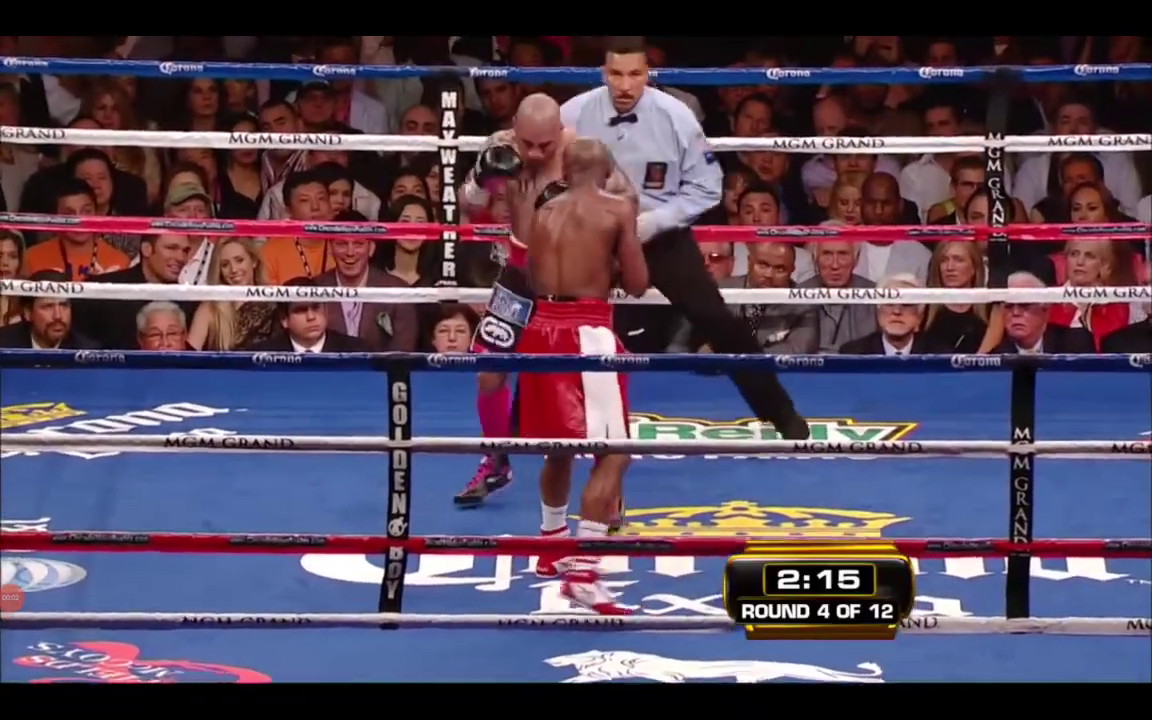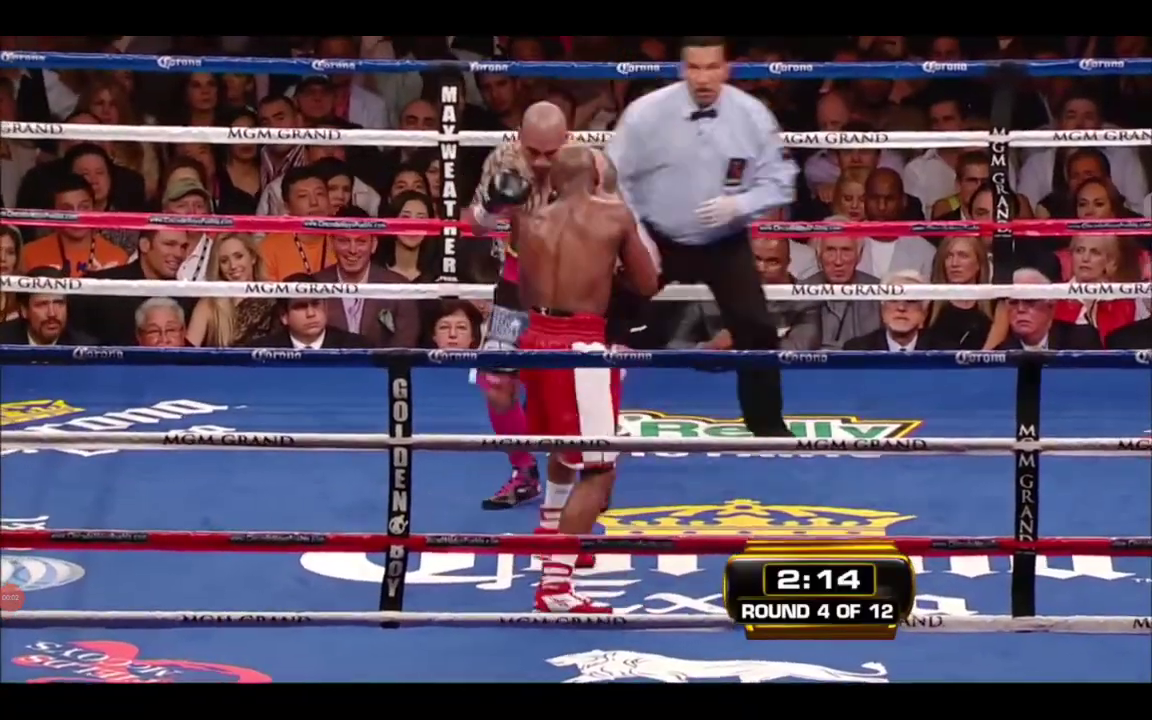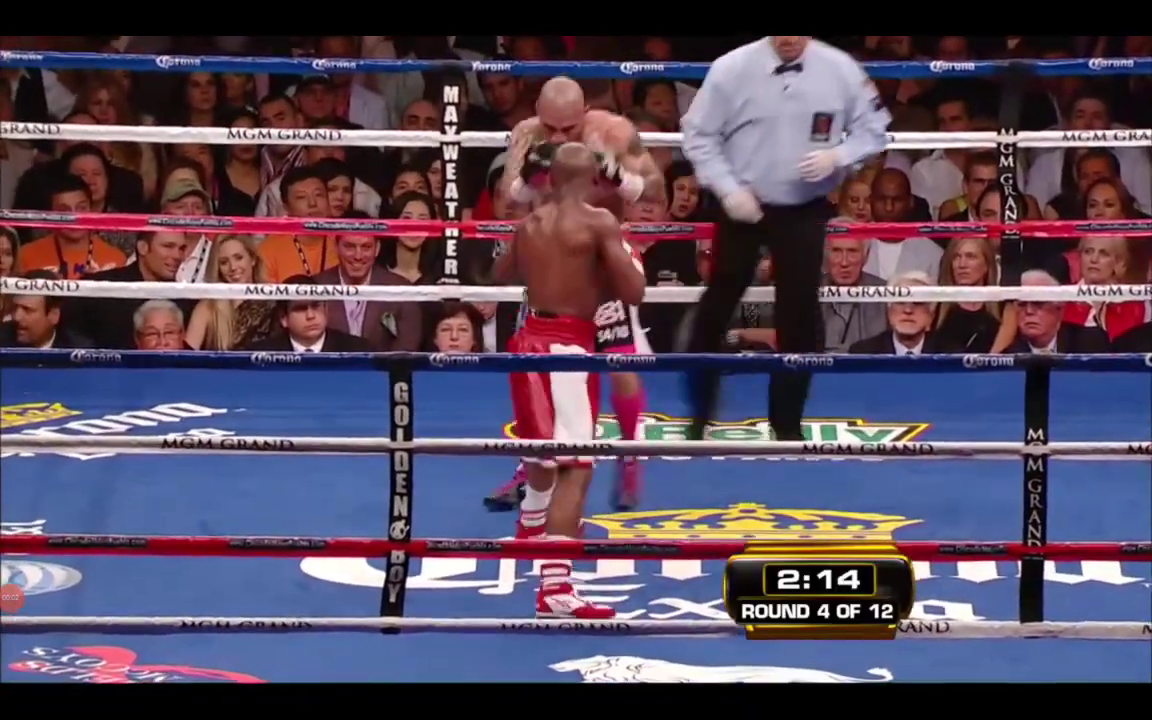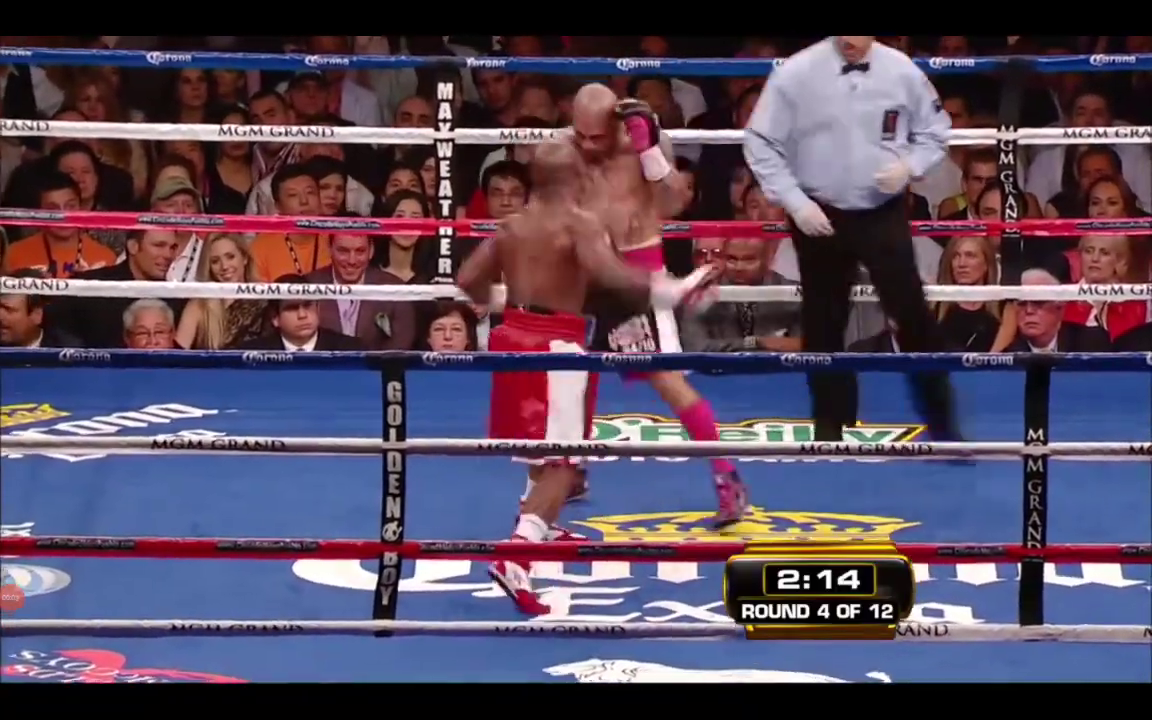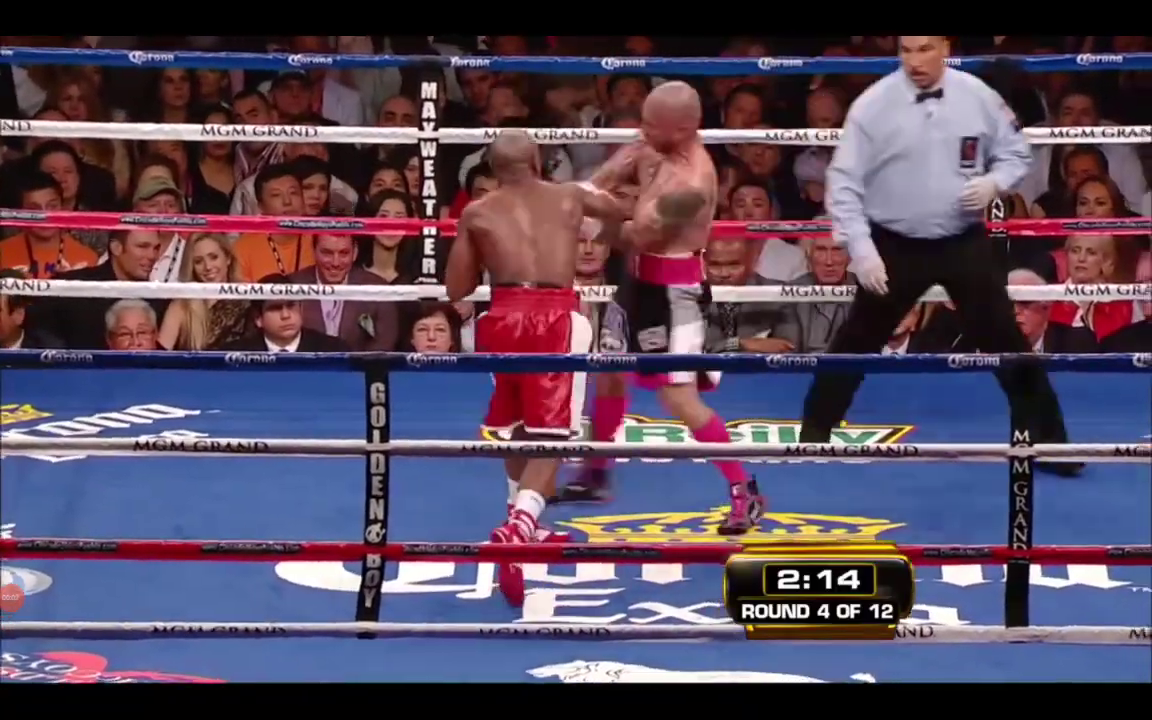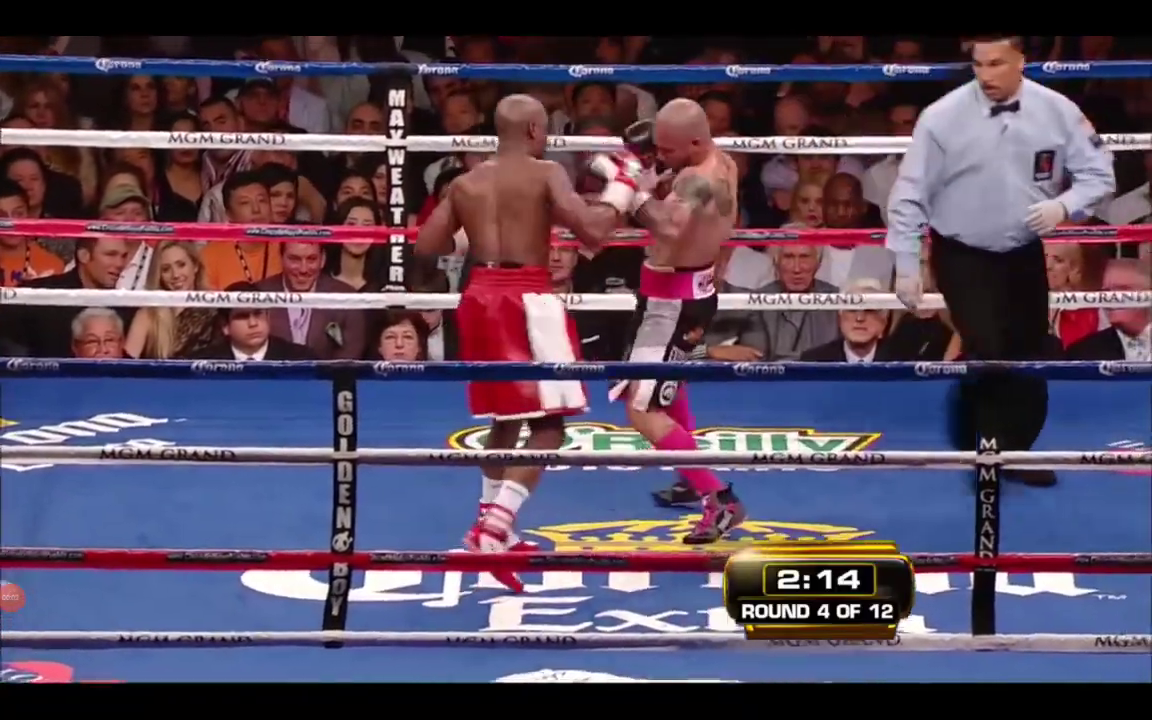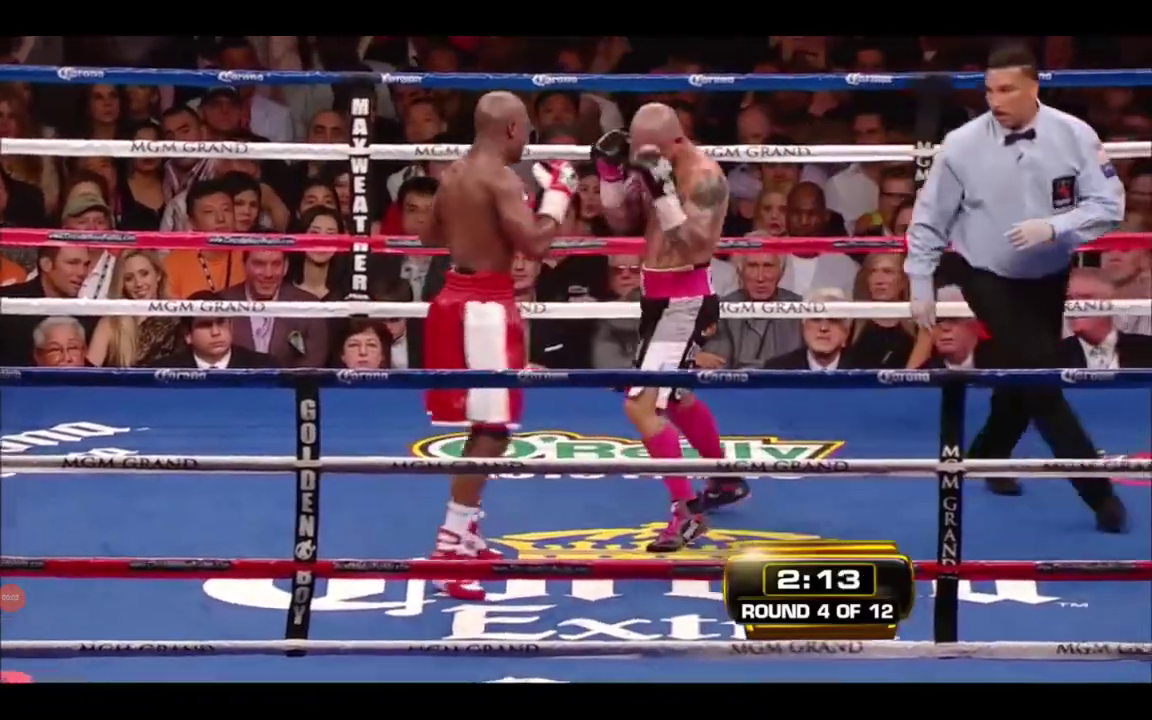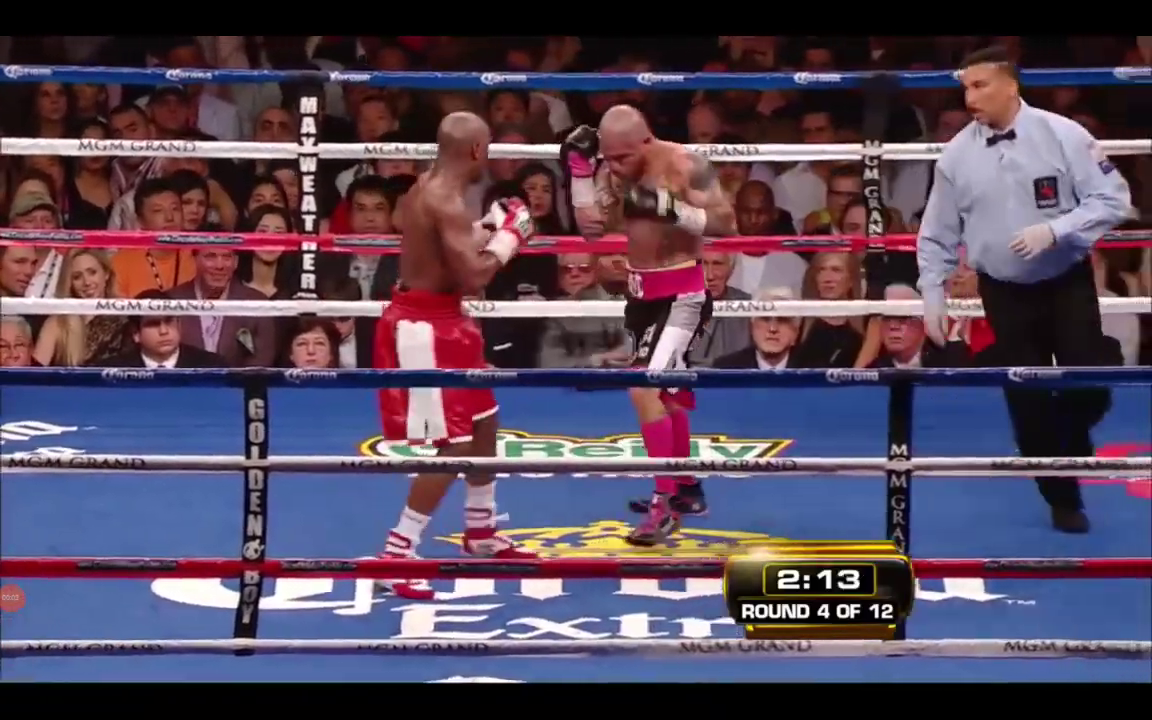
dt=0.2s
person 1, frame 1
left shoulder: (543, 213)
right shoulder: (618, 208)
right elbow: (637, 285)
left hip: (541, 329)
right hip: (586, 333)
left knee: (559, 447)
right knee: (612, 454)
left ankle: (554, 547)
right ankle: (583, 573)
person 1, frame 2
left shoulder: (531, 226)
right shoulder: (617, 216)
right elbow: (648, 285)
left hip: (537, 341)
right hip: (580, 346)
left knee: (566, 442)
right knee: (600, 469)
right ankle: (556, 585)
person 1, frame 3
left shoulder: (532, 221)
right shoulder: (599, 222)
left elbow: (502, 273)
right elbow: (629, 287)
right wrist: (623, 280)
left hip: (531, 341)
right hip: (561, 348)
left knee: (554, 448)
right knee: (577, 468)
left ankle: (531, 529)
right ankle: (556, 588)
person 1, frame 4
left shoulder: (510, 224)
right shoulder: (581, 224)
left elbow: (468, 281)
right elbow: (615, 276)
right wrist: (671, 288)
left hip: (512, 336)
right hip: (557, 342)
left knee: (543, 443)
right knee: (559, 462)
left ankle: (535, 522)
right ankle: (519, 552)
person 1, frame 5
left shoulder: (475, 212)
right shoulder: (567, 196)
left elbow: (456, 290)
right elbow: (614, 207)
right wrist: (587, 194)
left hip: (504, 319)
right hip: (558, 318)
left knee: (521, 425)
right knee: (550, 437)
left ankle: (518, 526)
right ankle: (516, 526)
person 1, frame 6
left shoulder: (466, 182)
right shoulder: (547, 173)
left elbow: (426, 247)
right elbow: (593, 232)
right wrist: (621, 186)
left hip: (481, 296)
right hip: (529, 299)
left knee: (506, 420)
right knee: (549, 424)
left ankle: (494, 523)
right ankle: (493, 526)
person 1, frame 7
left shoulder: (455, 173)
right shoulder: (499, 177)
left elbow: (429, 236)
right elbow: (534, 245)
right wrist: (559, 192)
left hip: (462, 299)
right hip: (483, 306)
left knee: (490, 424)
right knee: (490, 433)
left ankle: (464, 530)
right ankle: (447, 553)
person 1, frame 8
left shoulder: (431, 187)
right shoulder: (446, 201)
right elbow: (473, 277)
left wrist: (489, 224)
right wrist: (510, 233)
left hip: (435, 321)
right hip: (422, 326)
left knee: (483, 423)
right knee: (451, 446)
left ankle: (480, 532)
right ankle: (397, 555)
person 2, frame 1
right shoulder: (503, 146)
left elbow: (621, 199)
right elbow: (471, 208)
right wrist: (482, 174)
right hip: (520, 267)
right knee: (491, 370)
right ankle: (494, 463)
person 2, frame 2
right shoulder: (504, 158)
right elbow: (477, 224)
right wrist: (491, 202)
right hip: (518, 279)
right knee: (496, 391)
right ankle: (524, 475)
person 2, frame 3
left shoulder: (615, 132)
right shoulder: (526, 135)
left elbow: (656, 190)
right elbow: (514, 200)
left wrist: (615, 176)
right wrist: (531, 173)
left knee: (622, 369)
left ankle: (627, 459)
person 2, frame 4
left shoulder: (641, 146)
right shoulder: (571, 146)
left elbow: (674, 199)
left wrist: (648, 144)
left hip: (638, 276)
left knee: (672, 384)
left ankle: (727, 482)
person 2, frame 5
left shoulder: (689, 184)
right shoulder: (669, 150)
left elbow: (632, 235)
right elbow: (628, 159)
right wrist: (595, 182)
left hip: (673, 289)
right hip: (653, 278)
left knee: (680, 398)
right knee: (611, 376)
left ankle: (744, 491)
right ankle: (592, 471)
person 2, frame 6
left shoulder: (701, 179)
right shoulder: (716, 163)
left elbow: (670, 228)
right elbow: (668, 208)
right wrist: (649, 160)
left hip: (674, 300)
right hip: (688, 293)
left knee: (642, 409)
right knee: (662, 388)
left ankle: (721, 501)
right ankle: (692, 478)
person 2, frame 7
left shoulder: (704, 174)
right shoulder: (651, 165)
left elbow: (704, 236)
right elbow: (623, 222)
left wrist: (663, 190)
right wrist: (612, 172)
left hip: (685, 300)
right hip: (659, 295)
left knee: (641, 404)
right knee: (677, 396)
left ankle: (685, 513)
right ankle: (726, 480)
person 2, frame 8
left shoulder: (687, 164)
right shoulder: (616, 168)
left elbow: (725, 221)
right elbow: (592, 226)
left wrist: (668, 207)
right wrist: (581, 170)
left hip: (683, 294)
right hip: (642, 292)
left knee: (647, 392)
right knee: (658, 394)
left ankle: (667, 507)
right ankle: (683, 489)
person 3, frame 1
left shoulder: (676, 117)
right shoulder: (573, 115)
left elbow: (706, 185)
left wrist: (659, 218)
left hip: (665, 239)
left knee: (720, 324)
left ankle: (783, 416)
person 3, frame 2
left shoulder: (752, 116)
right shoulder: (646, 112)
left elbow: (781, 180)
right elbow: (614, 178)
left wrist: (741, 204)
left hip: (726, 242)
right hip: (660, 239)
left knee: (755, 329)
left ankle: (766, 422)
person 3, frame 3
left shoulder: (840, 71)
right shoulder: (732, 70)
left elbow: (874, 127)
right elbow: (698, 134)
left wrist: (838, 155)
right wrist: (727, 189)
left hip: (806, 209)
right hip: (746, 205)
left knee: (799, 313)
right knee: (718, 304)
left ankle: (787, 417)
right ankle: (701, 407)
person 3, frame 4
left shoulder: (902, 73)
right shoulder: (796, 74)
left elbow: (935, 132)
right elbow: (762, 144)
left wrist: (910, 165)
right wrist: (795, 201)
left hip: (882, 215)
right hip: (817, 215)
left knee: (912, 312)
right knee: (825, 325)
left ankle: (939, 421)
right ankle: (832, 427)
person 3, frame 5
left shoulder: (978, 97)
right shoulder: (873, 106)
left elbow: (1017, 152)
right elbow: (845, 184)
left wrist: (995, 182)
right wrist: (861, 250)
left hip: (965, 240)
right hip: (898, 243)
left knee: (1005, 338)
right knee: (861, 337)
left ankle: (1046, 441)
right ankle: (815, 430)
person 3, frame 6
left shoulder: (1057, 111)
right shoulder: (943, 117)
left elbow: (1099, 173)
right elbow: (910, 194)
left wrist: (1063, 205)
right wrist: (907, 264)
left hip: (1025, 253)
right hip: (963, 254)
left knee: (1032, 354)
right knee: (986, 350)
left ankle: (1013, 452)
right ankle: (972, 441)
person 3, frame 7
left shoulder: (1075, 136)
right shoulder: (963, 146)
left elbow: (1109, 205)
right elbow: (930, 221)
left wrist: (1053, 227)
right wrist: (921, 285)
left hip: (1050, 278)
right hip: (991, 283)
left knee: (1030, 381)
right knee: (1037, 377)
left ankle: (987, 453)
right ankle: (1096, 489)
person 3, frame 8
left shoulder: (1063, 136)
right shoulder: (956, 157)
left elbow: (1113, 200)
right elbow: (938, 232)
left wrist: (1052, 232)
right wrist: (933, 294)
left hip: (1067, 280)
right hip: (1004, 289)
right knee: (1028, 394)
left ankle: (1069, 441)
right ankle: (1061, 494)
